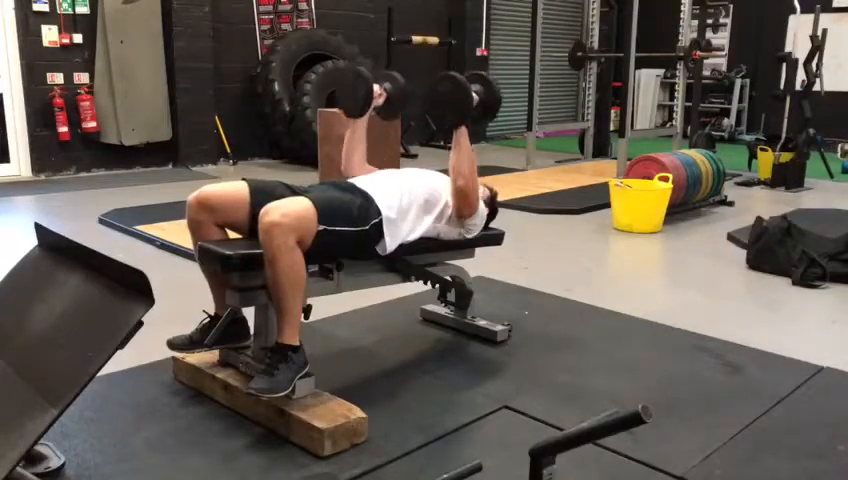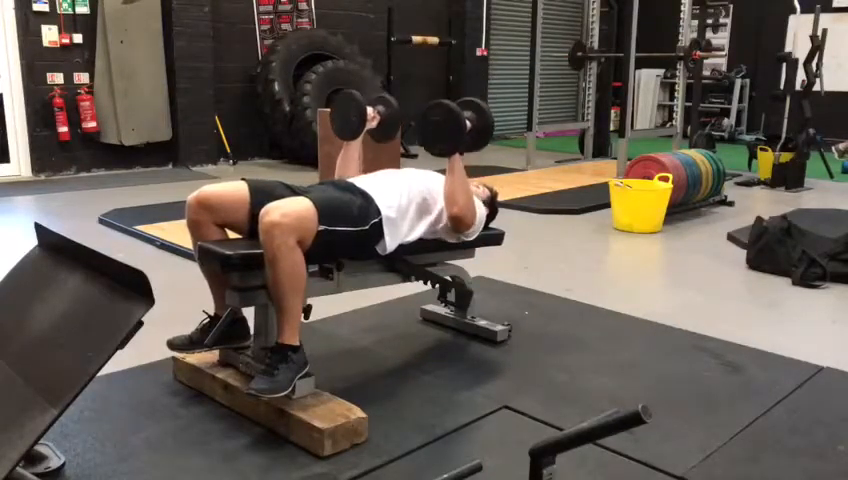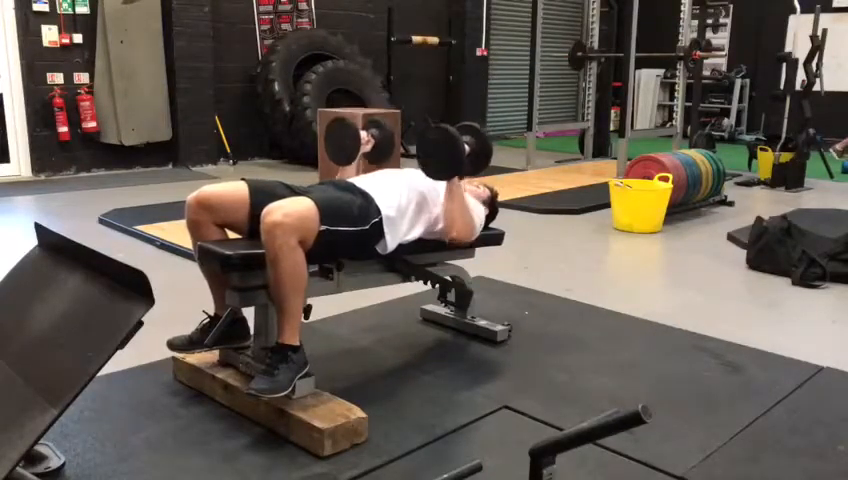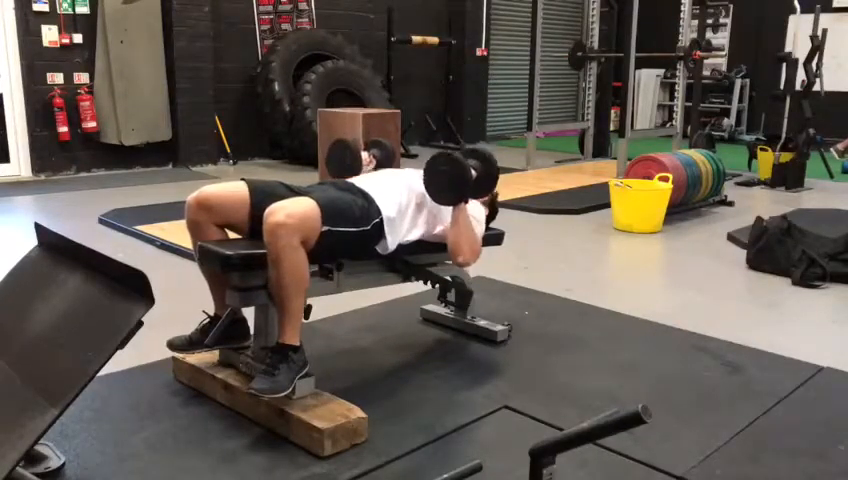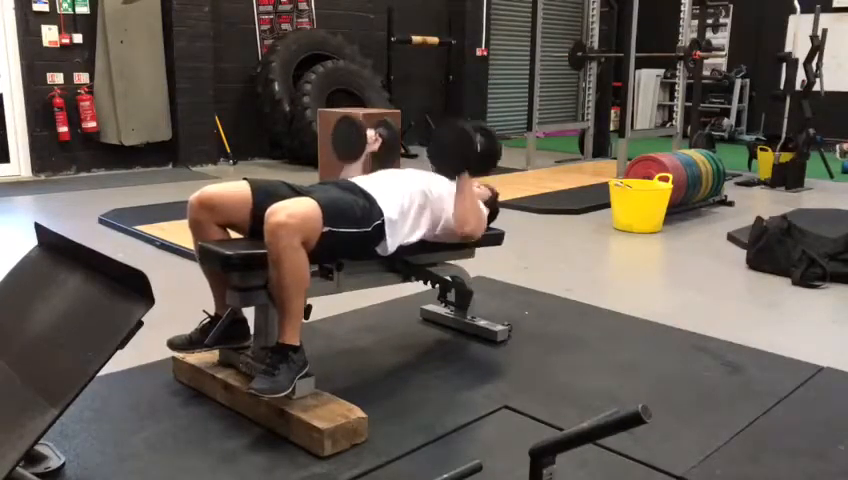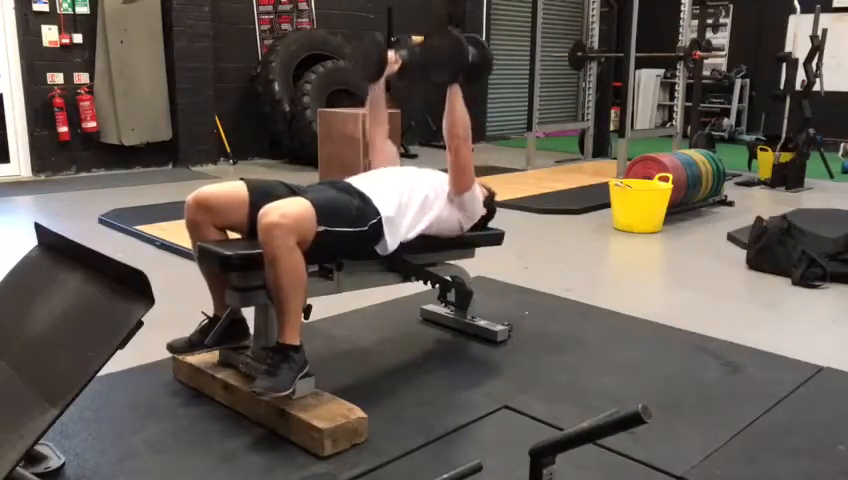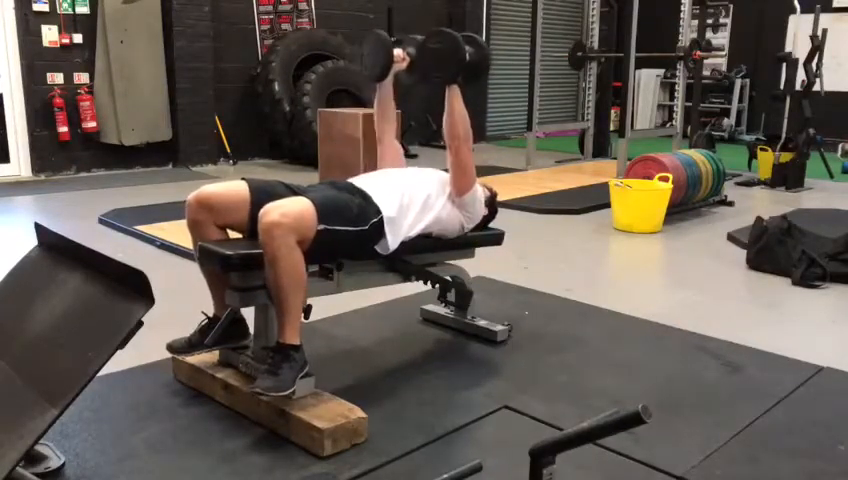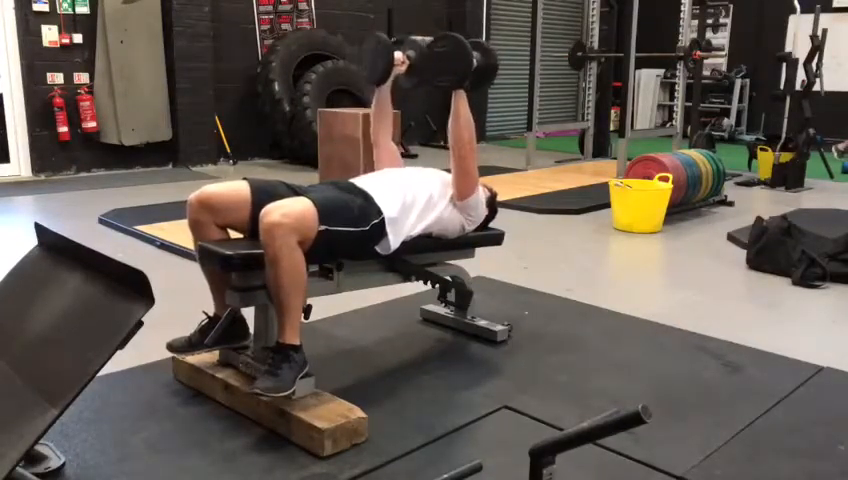
dt=0.3s
person 1, frame 1
left shoulder: (467, 216)
right shoulder: (421, 186)
left elbow: (463, 186)
right elbow: (353, 167)
left wrist: (460, 122)
right wrist: (362, 111)
left hip: (369, 214)
left knee: (277, 222)
right knee: (202, 203)
left ankle: (290, 352)
right ankle: (227, 322)
person 1, frame 2
left shoulder: (470, 218)
right shoulder: (426, 189)
left elbow: (458, 211)
right elbow: (346, 178)
left wrist: (455, 150)
right wrist: (357, 130)
left hip: (369, 214)
left knee: (277, 222)
right knee: (202, 204)
left ankle: (289, 352)
right ankle: (227, 322)
person 1, frame 3
left shoulder: (469, 209)
right shoulder: (424, 186)
left elbow: (458, 234)
left wrist: (454, 173)
left hip: (370, 214)
left knee: (279, 221)
right knee: (202, 203)
left ankle: (289, 352)
right ankle: (228, 322)
person 1, frame 4
left shoulder: (470, 212)
right shoulder: (428, 184)
left elbow: (464, 256)
left wrist: (460, 197)
left hip: (369, 214)
left knee: (281, 222)
right knee: (202, 204)
left ankle: (289, 351)
right ankle: (227, 322)
person 1, frame 5
left shoulder: (471, 216)
right shoulder: (416, 188)
left elbow: (467, 229)
left wrist: (466, 172)
left hip: (371, 215)
left knee: (283, 220)
right knee: (204, 202)
left ankle: (290, 350)
right ankle: (228, 319)
person 1, frame 6
left shoulder: (465, 209)
right shoulder: (418, 184)
left elbow: (460, 150)
right elbow: (377, 133)
left wrist: (455, 85)
right wrist: (379, 78)
left hip: (368, 214)
left knee: (276, 223)
right knee: (201, 204)
left ankle: (290, 352)
right ankle: (227, 322)
person 1, frame 7
left shoulder: (465, 209)
right shoulder: (416, 183)
left elbow: (460, 146)
right elbow: (385, 135)
left wrist: (452, 83)
right wrist: (387, 75)
left hip: (369, 214)
left knee: (276, 222)
right knee: (202, 204)
left ankle: (290, 352)
right ankle: (226, 322)
person 1, frame 8
left shoulder: (468, 211)
right shoulder: (414, 183)
left elbow: (464, 151)
right elbow: (382, 138)
left wrist: (459, 89)
right wrist: (386, 79)
left hip: (370, 214)
left knee: (278, 222)
right knee: (203, 203)
left ankle: (290, 352)
right ankle: (226, 321)
